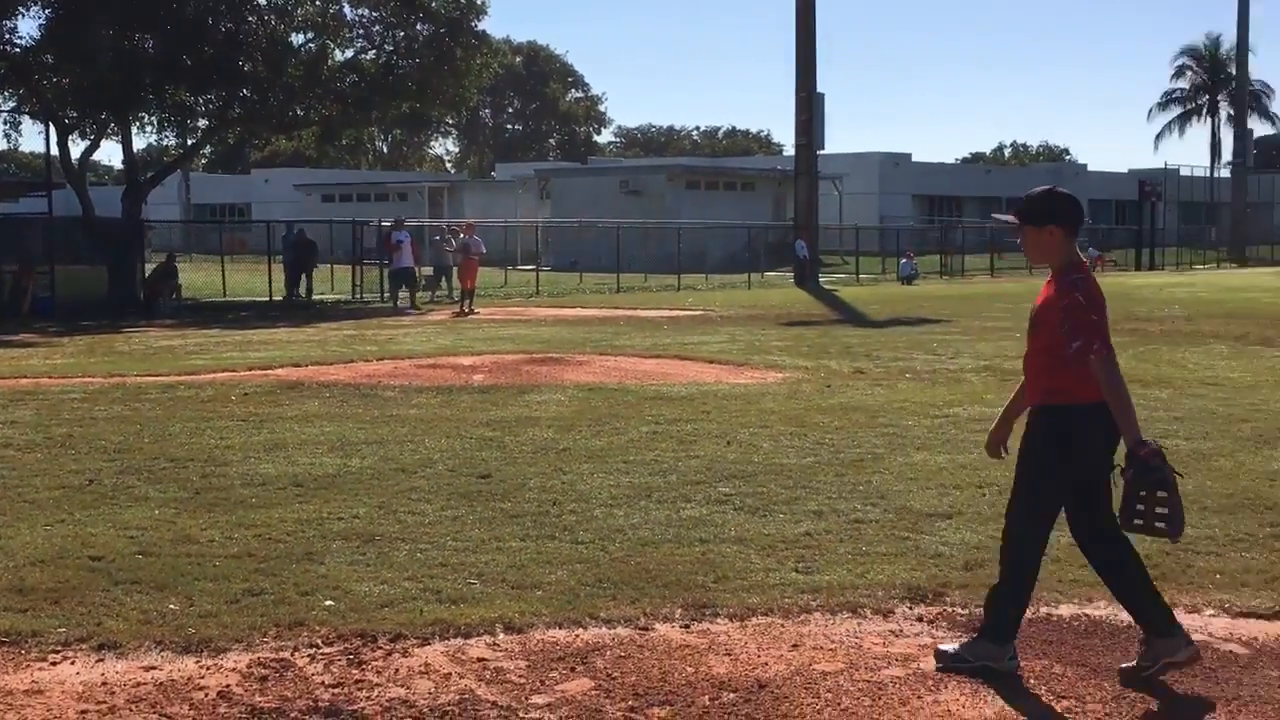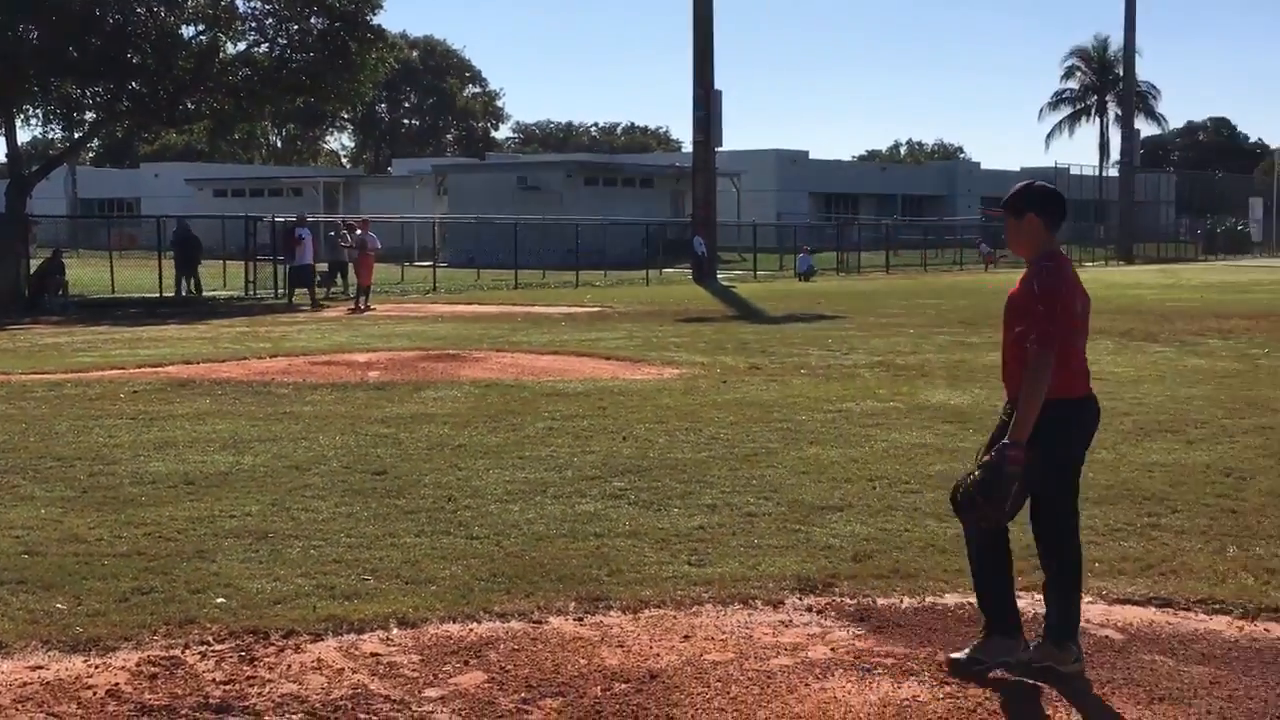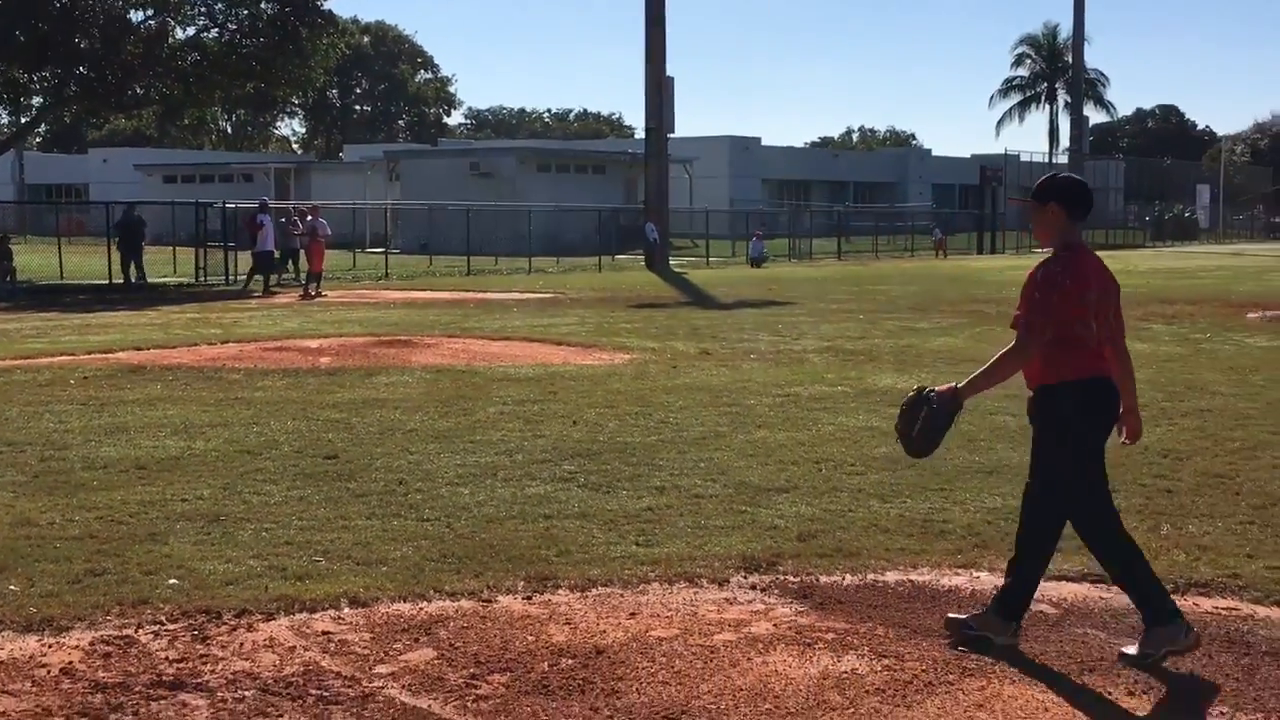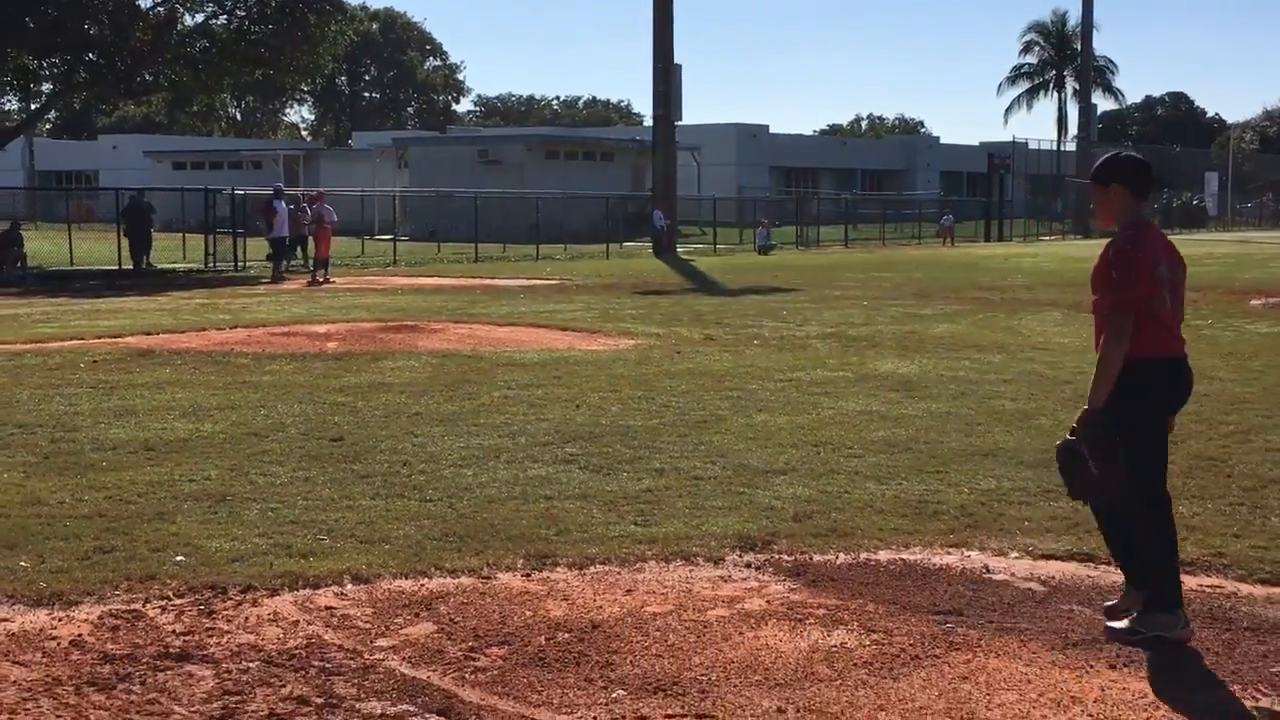
dt=0.3s
person 1, frame 1
left shoulder: (1072, 295)
right shoulder: (1066, 286)
left elbow: (1105, 370)
right elbow: (1045, 367)
left wrist: (1134, 442)
right wrist: (1005, 419)
left hip: (1071, 426)
right hip: (1081, 422)
left knee: (1025, 532)
right knee: (1098, 534)
left ankle: (995, 644)
right ankle: (1166, 636)
person 1, frame 2
left shoulder: (1039, 282)
right shoulder: (1060, 277)
left elbow: (1040, 368)
left wrist: (1015, 439)
right wrist: (1013, 423)
left hip: (1047, 419)
right hip: (1068, 411)
left knee: (983, 519)
right knee: (1055, 530)
left ankle: (1002, 637)
right ankle: (1061, 641)
person 1, frame 3
left shoulder: (1052, 273)
right shoulder: (1096, 270)
left elbow: (1026, 348)
right elbow: (1118, 346)
left wrist: (966, 389)
right wrist: (1129, 406)
left hip: (1066, 404)
right hip: (1095, 398)
left knee: (1095, 519)
right knee: (1040, 513)
left ankle: (1166, 623)
right ankle: (1001, 617)
person 1, frame 4
left shoulder: (1122, 251)
right shoulder: (1162, 247)
left elbow: (1117, 333)
left wrist: (1095, 403)
left hip: (1138, 381)
right hip: (1166, 373)
left knee: (1141, 495)
left ankle: (1164, 611)
right ankle: (1145, 588)
